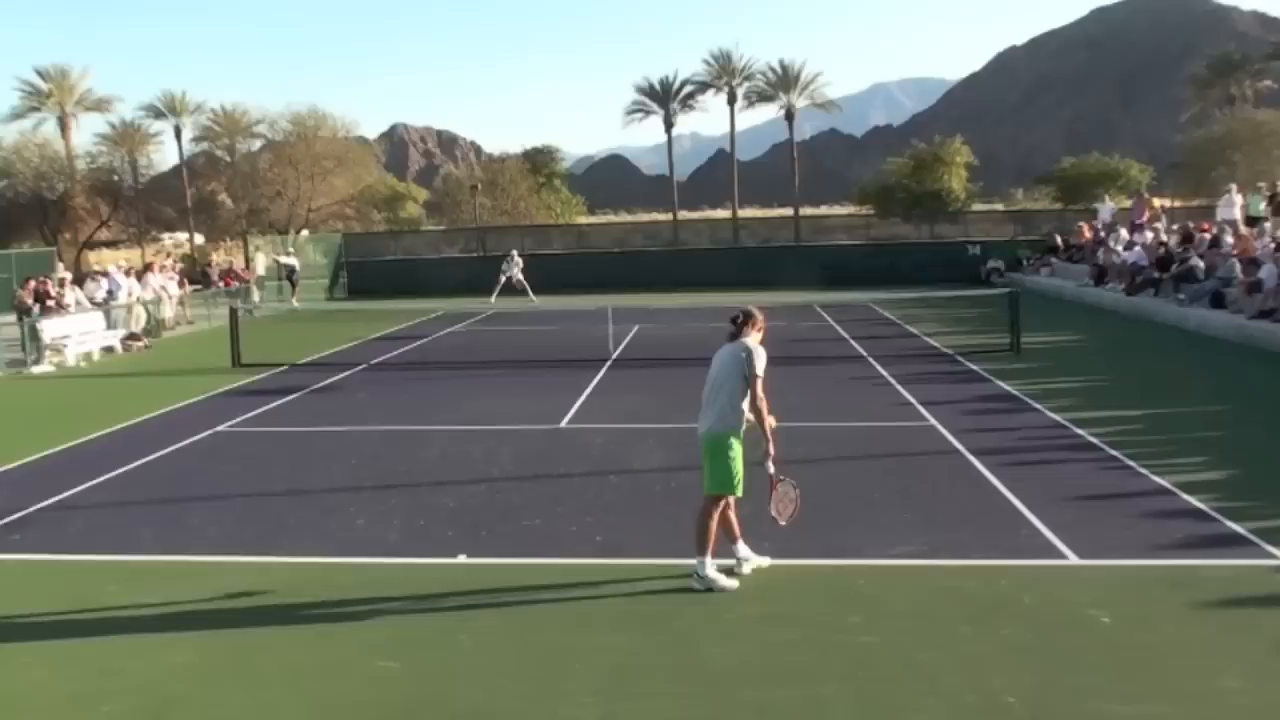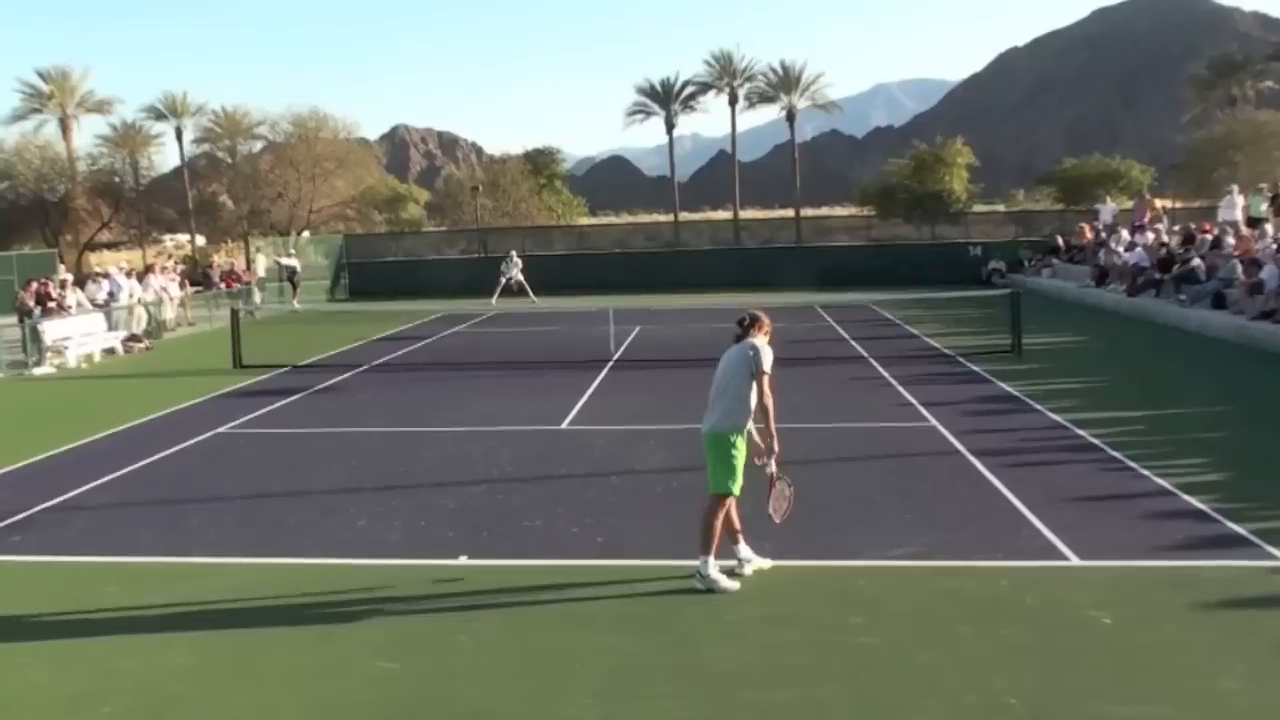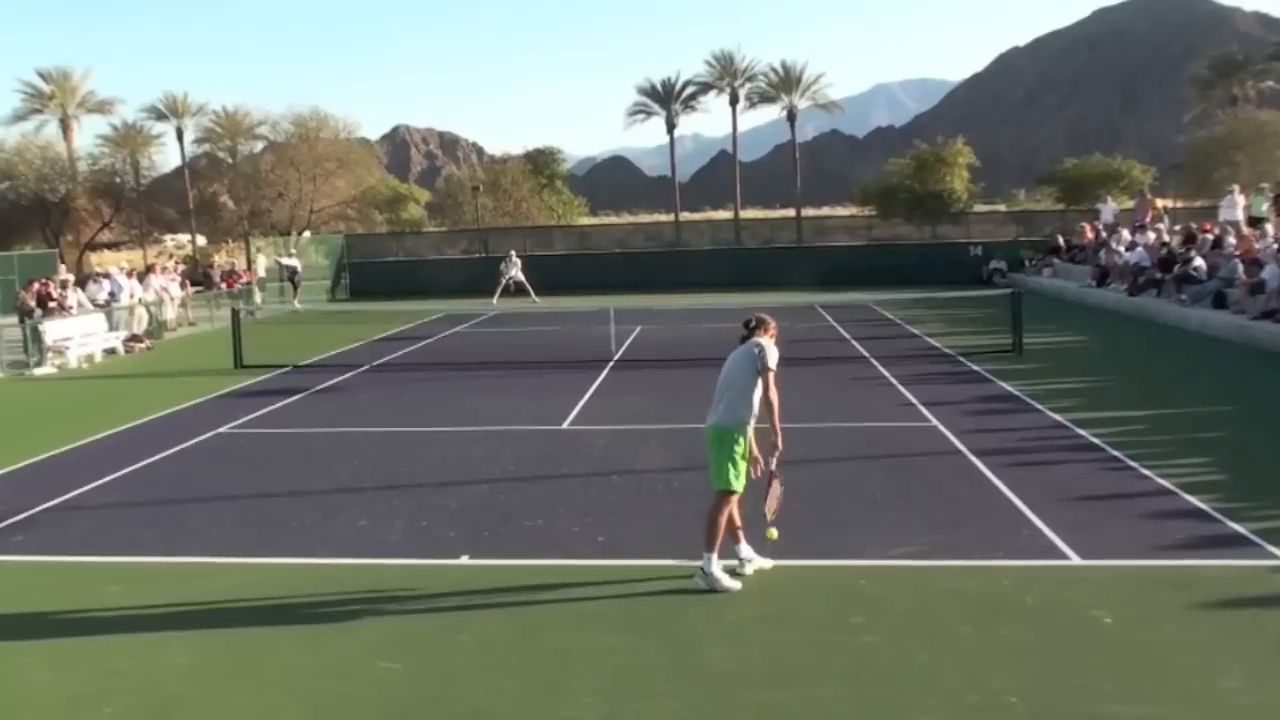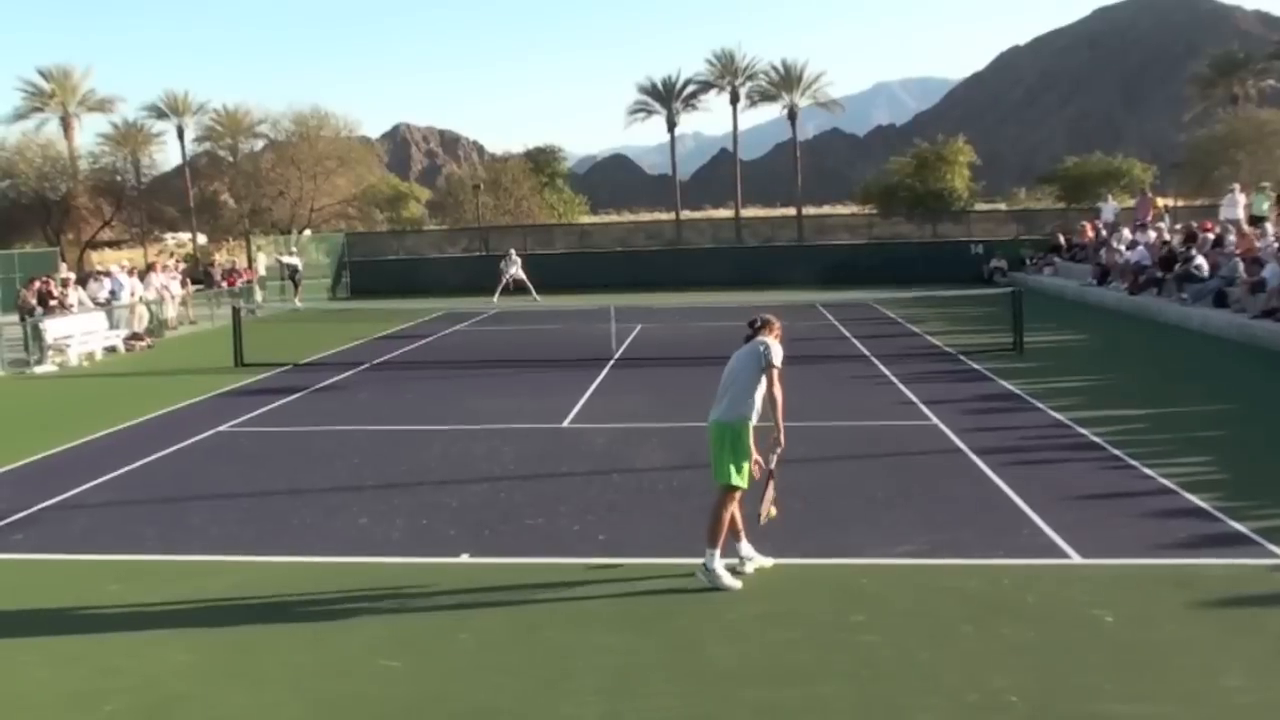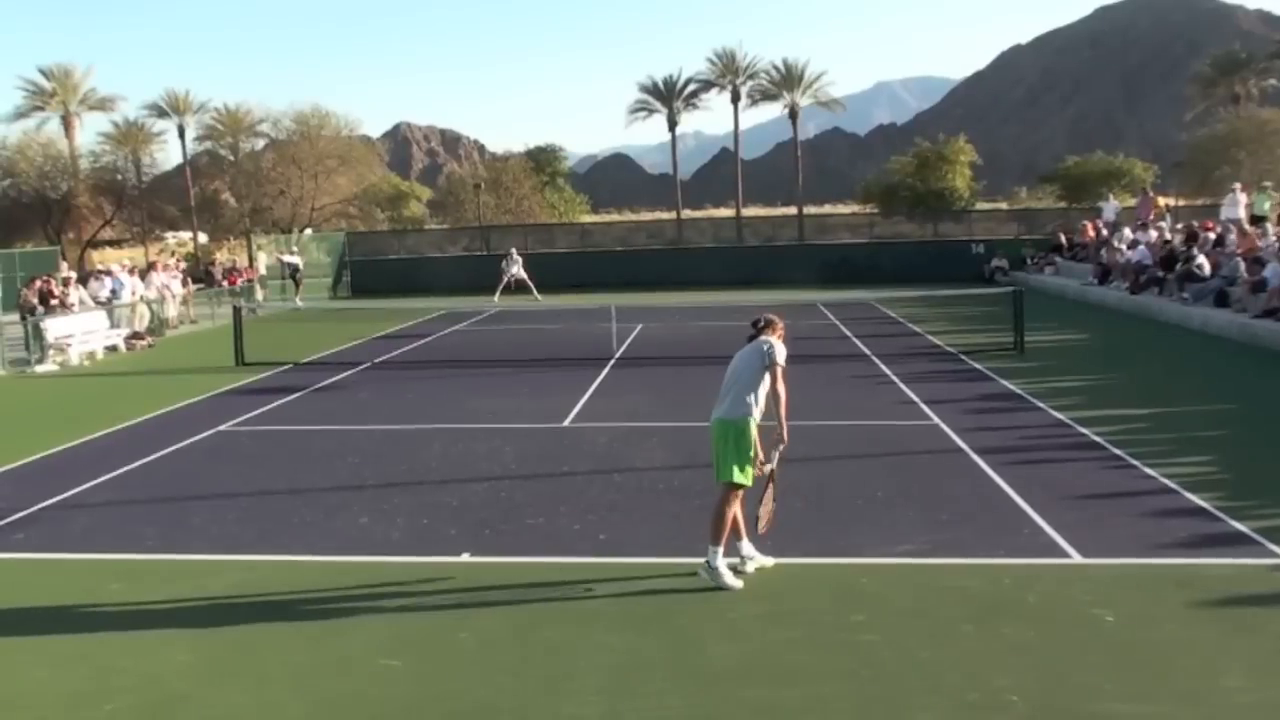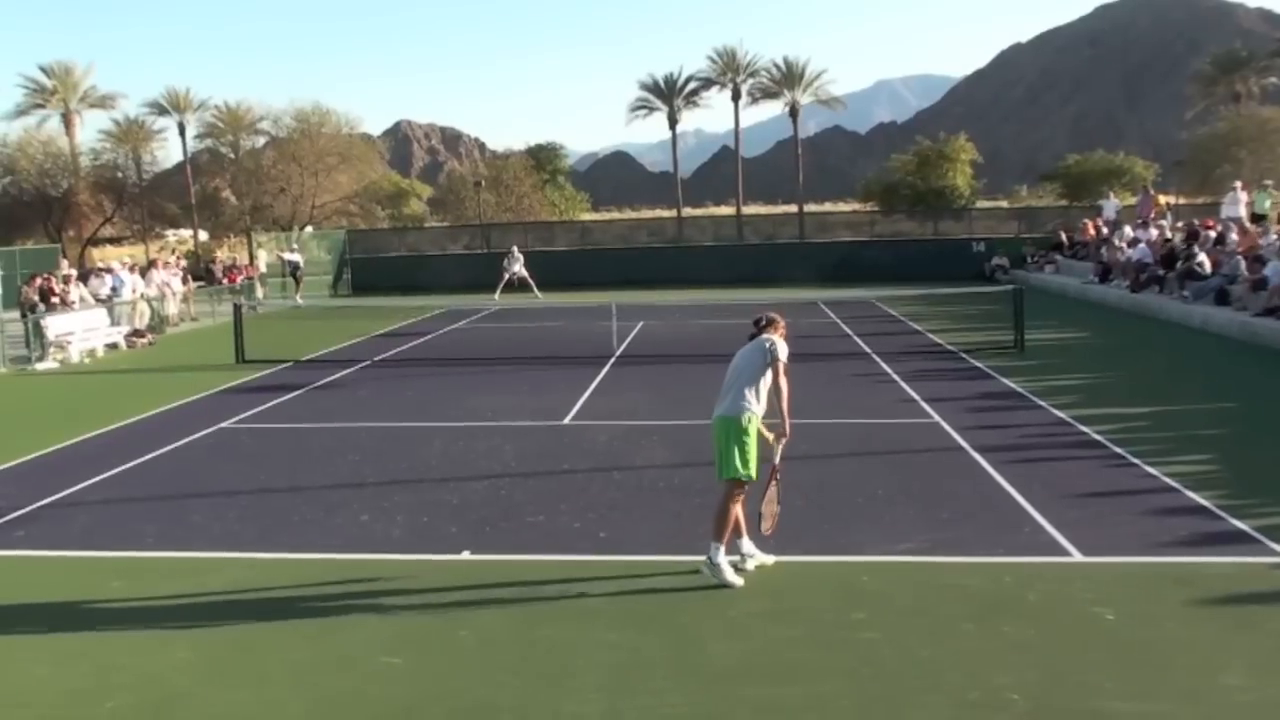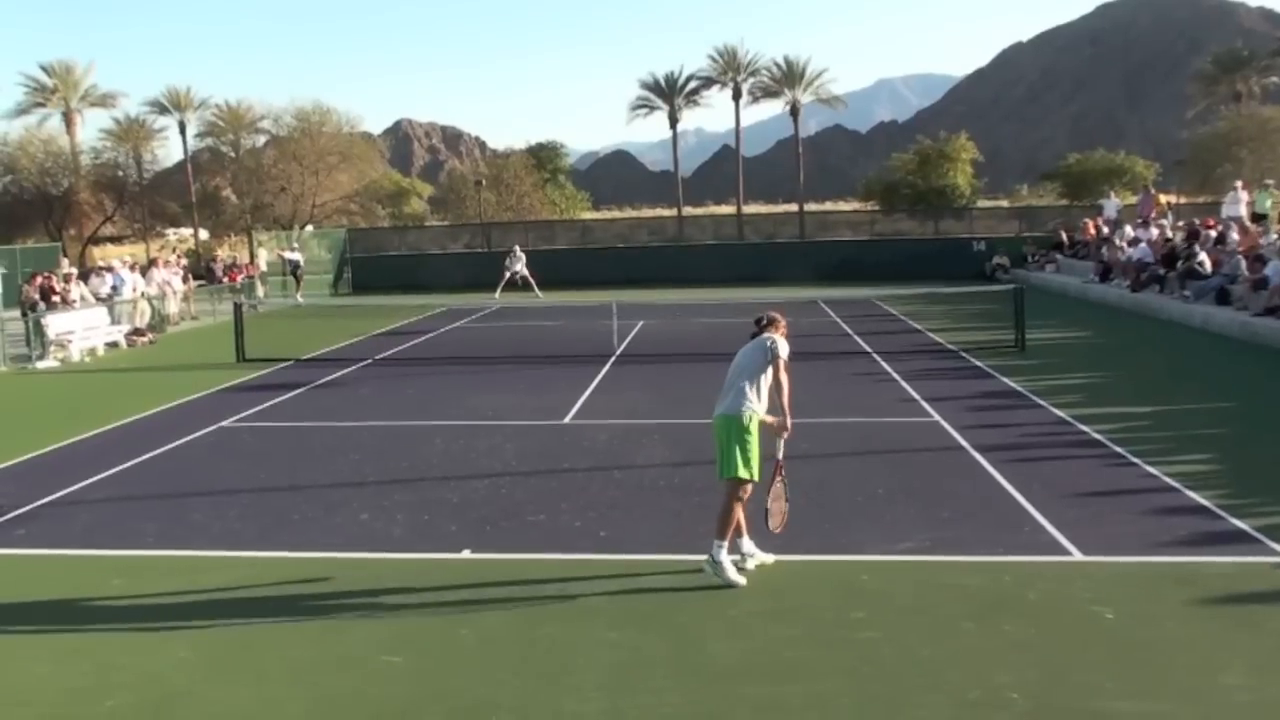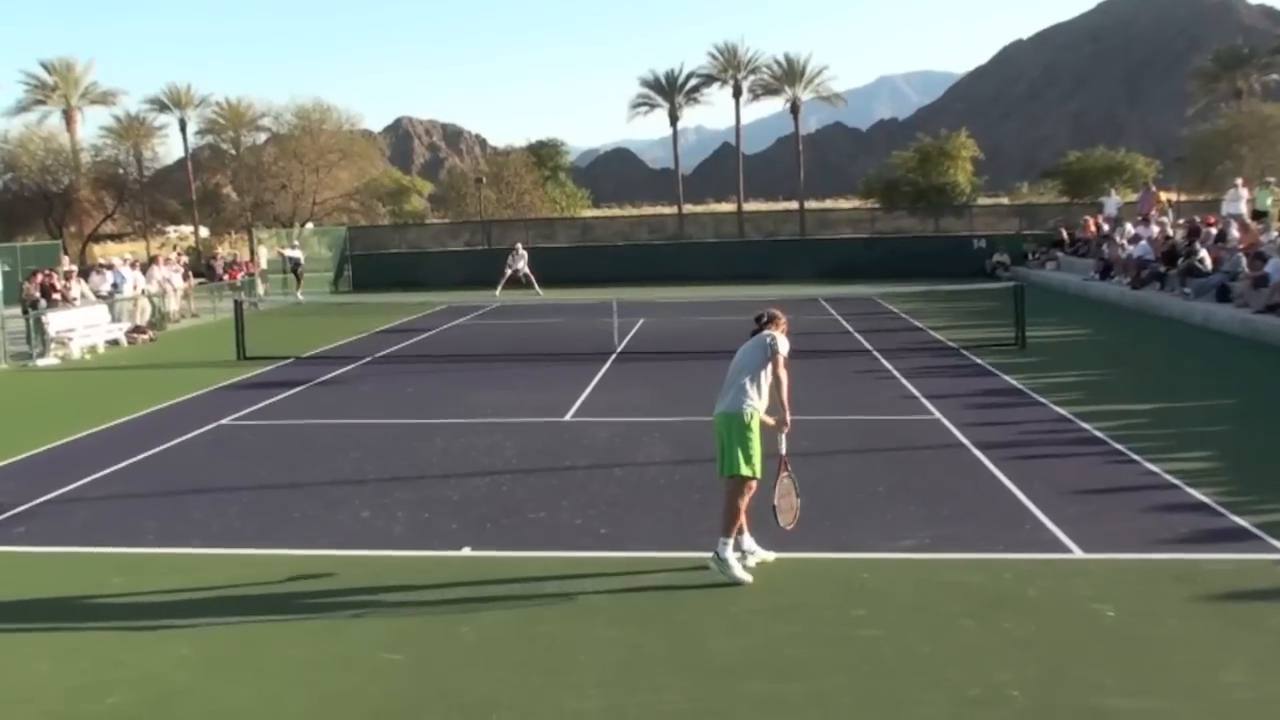
dt=0.1s
person 1, frame 1
left shoulder: (724, 351)
right shoulder: (753, 350)
right elbow: (757, 398)
left wrist: (759, 419)
right wrist: (768, 439)
left hip: (710, 430)
right hip: (724, 433)
left knee: (726, 496)
right knee: (715, 499)
left ankle: (743, 554)
right ankle: (703, 570)
person 1, frame 2
left shoulder: (733, 353)
right shoulder: (760, 349)
right elbow: (764, 395)
left wrist: (756, 439)
right wrist: (772, 437)
left hip: (715, 429)
right hip: (728, 431)
left knee: (727, 496)
right knee: (721, 499)
left ankle: (744, 555)
right ankle: (706, 570)
person 1, frame 3
left shoulder: (739, 353)
right shoulder: (765, 348)
right elbow: (769, 391)
left wrist: (753, 450)
right wrist: (776, 434)
left hip: (717, 426)
right hip: (731, 428)
left knee: (730, 494)
right knee: (724, 496)
left ankle: (745, 555)
right ankle: (709, 568)
person 1, frame 4
left shoulder: (744, 352)
right shoulder: (770, 347)
right elbow: (773, 388)
left wrist: (752, 451)
right wrist: (779, 429)
left hip: (720, 422)
right hip: (733, 425)
left knee: (732, 491)
right knee: (729, 493)
left ankle: (746, 553)
right ankle: (711, 564)
person 1, frame 5
left shoulder: (746, 352)
right shoulder: (774, 346)
right elbow: (777, 385)
left wrist: (757, 450)
right wrist: (782, 427)
left hip: (721, 421)
right hip: (736, 422)
left knee: (733, 490)
right knee: (731, 491)
left ankle: (747, 553)
right ankle: (714, 561)
person 1, frame 6
left shoulder: (748, 350)
right shoulder: (775, 344)
right elbow: (779, 380)
left wrist: (766, 434)
right wrist: (785, 420)
left hip: (722, 418)
right hip: (738, 419)
left knee: (735, 487)
right knee: (735, 488)
left ankle: (747, 551)
right ankle: (715, 558)
person 1, frame 7
left shoulder: (750, 348)
right shoulder: (777, 342)
right elbow: (779, 375)
left wrist: (770, 421)
right wrist: (786, 414)
left hip: (723, 416)
right hip: (740, 417)
left knee: (736, 486)
right knee: (741, 487)
left ankle: (746, 550)
right ankle: (718, 555)
person 1, frame 8
left shoulder: (750, 346)
right shoulder: (776, 339)
right elbow: (778, 371)
left wrist: (770, 421)
right wrist: (785, 410)
left hip: (724, 414)
right hip: (741, 415)
left knee: (735, 484)
right knee: (745, 484)
left ankle: (747, 547)
right ankle: (723, 553)
